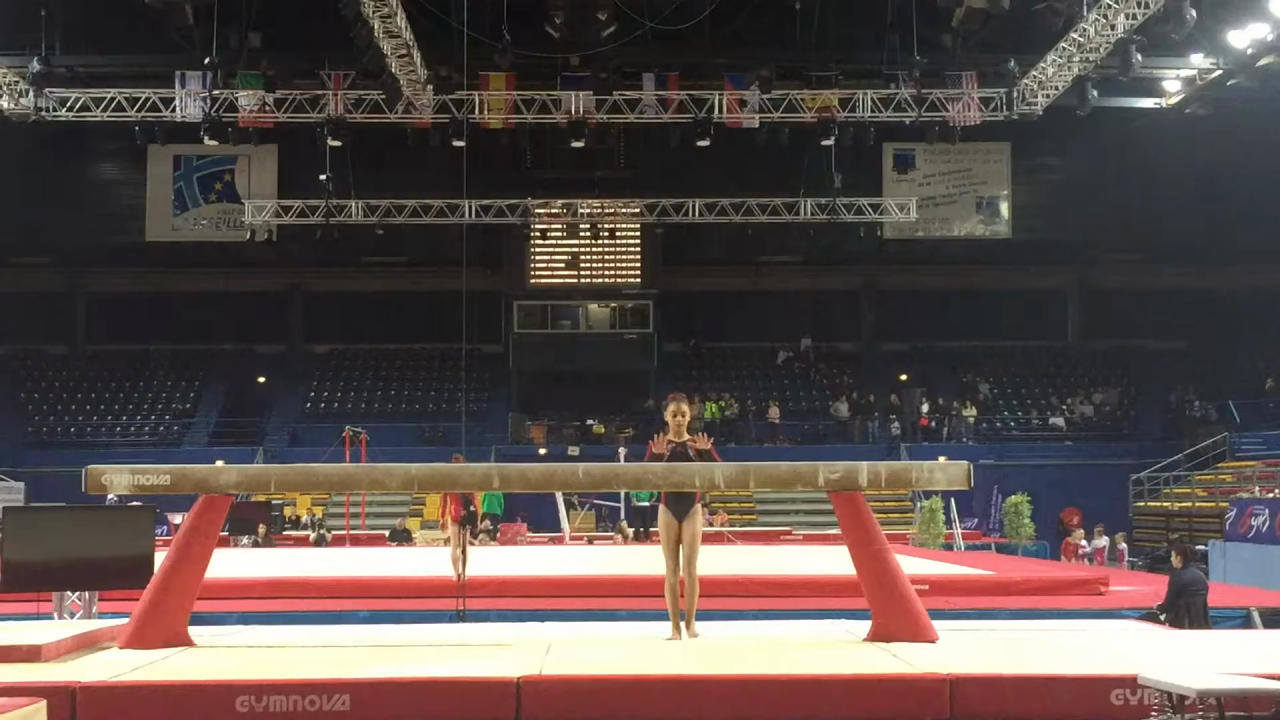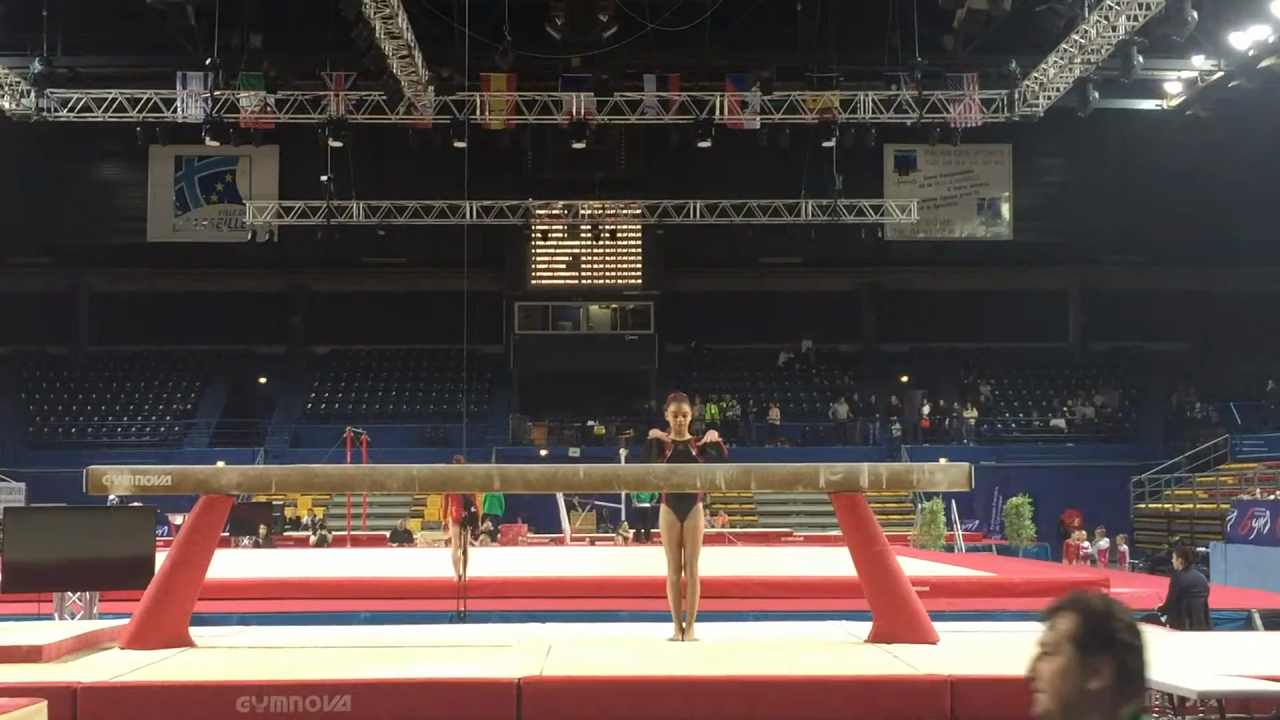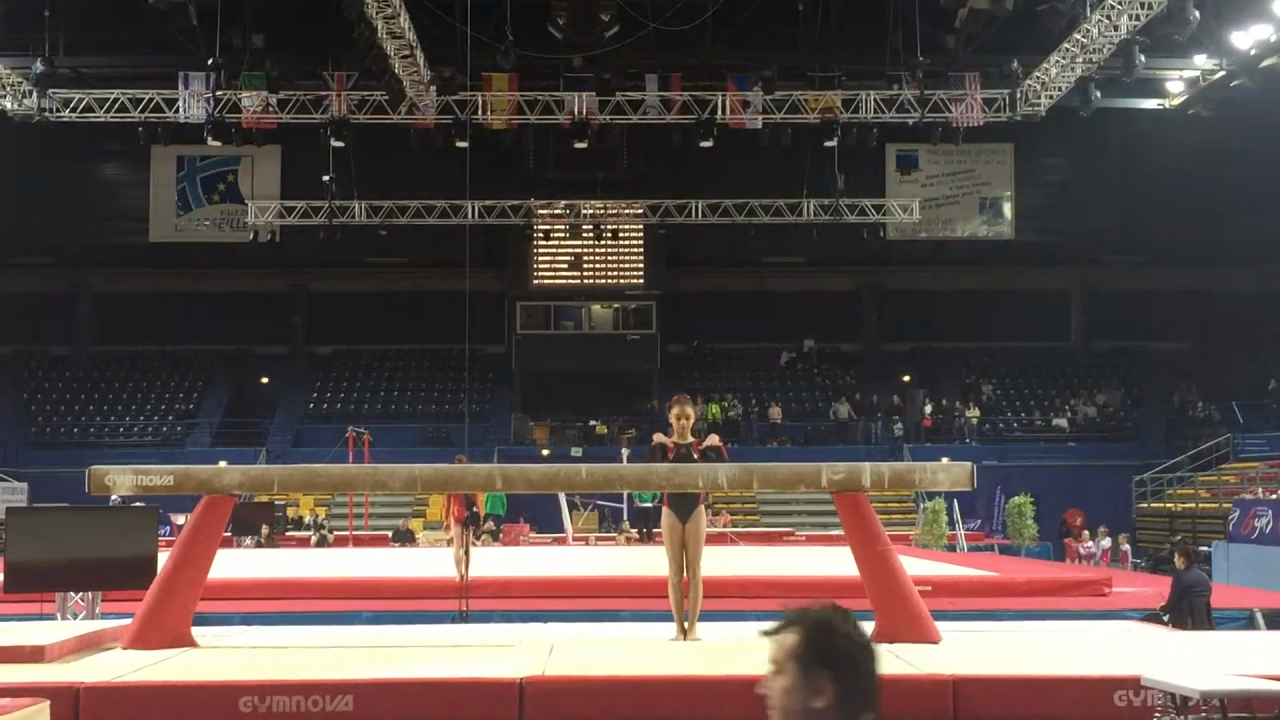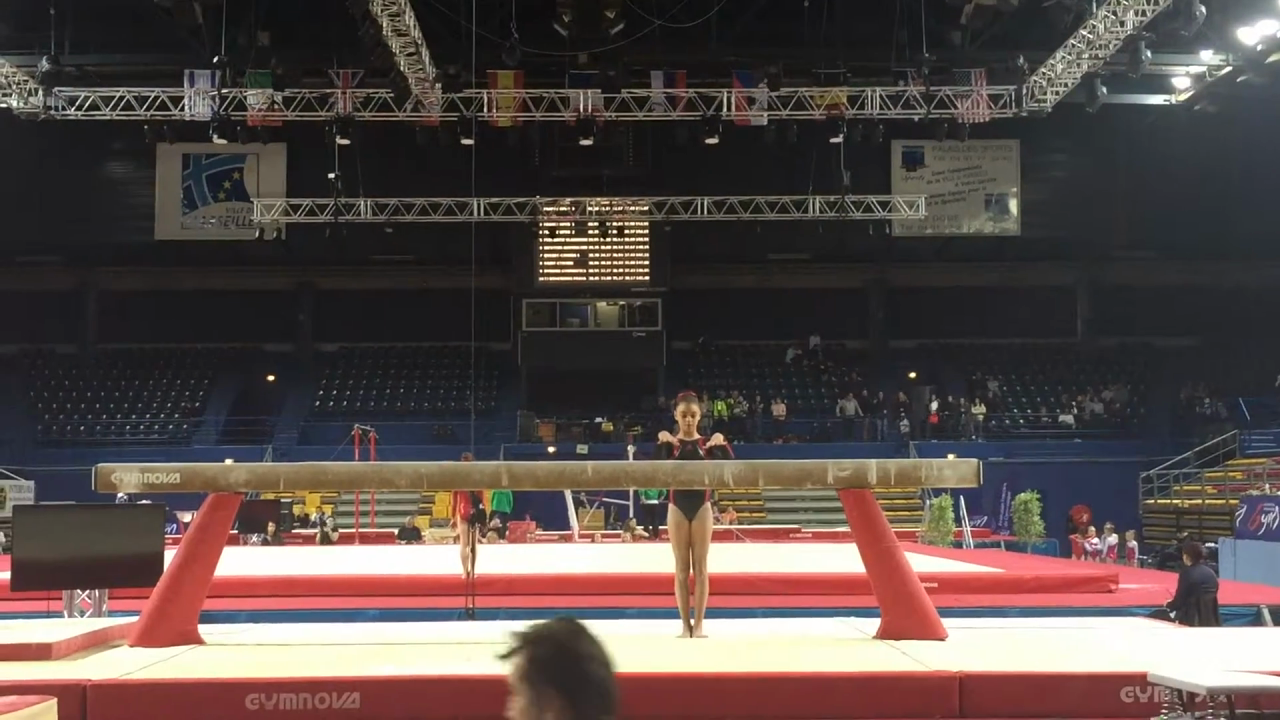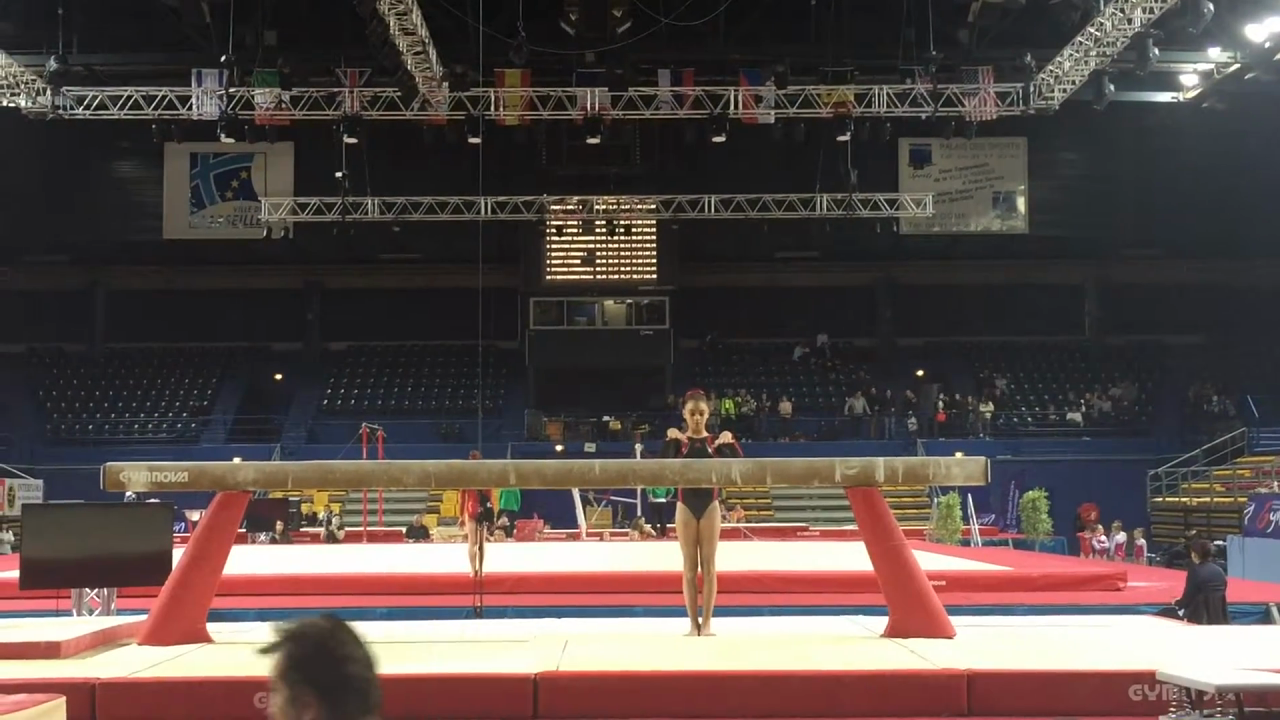
dt=0.4s
person 1, frame 1
left shoulder: (697, 443)
right shoulder: (658, 444)
left wrist: (708, 450)
right wrist: (654, 455)
left hip: (692, 509)
right hip: (668, 510)
left knee: (689, 568)
right knee: (672, 569)
left ankle: (690, 623)
right ankle: (675, 627)
person 1, frame 2
left shoulder: (700, 443)
right shoulder: (661, 443)
left elbow: (722, 462)
right elbow: (648, 463)
left wrist: (716, 441)
right wrist: (651, 440)
left hip: (693, 508)
right hip: (669, 509)
left knee: (692, 569)
right knee: (674, 569)
left ankle: (690, 626)
right ankle: (678, 626)
person 1, frame 3
left shoulder: (702, 446)
right shoulder: (664, 446)
left wrist: (717, 445)
right wrist: (656, 444)
left hip: (695, 511)
right hip: (671, 512)
left knee: (694, 571)
right knee: (675, 572)
left ankle: (692, 627)
right ankle: (679, 628)
person 1, frame 4
left shoulder: (708, 443)
right shoulder: (670, 443)
left wrist: (722, 444)
right wrist: (661, 443)
left hip: (702, 508)
right hip: (678, 509)
left knee: (700, 568)
right knee: (682, 569)
left ankle: (698, 625)
right ankle: (686, 625)
person 1, frame 5
left shoulder: (716, 441)
right shoulder: (678, 441)
left wrist: (730, 441)
right wrist: (670, 439)
left hip: (709, 506)
right hip: (685, 506)
left knee: (708, 566)
right knee: (689, 566)
left ankle: (706, 623)
right ankle: (693, 623)
